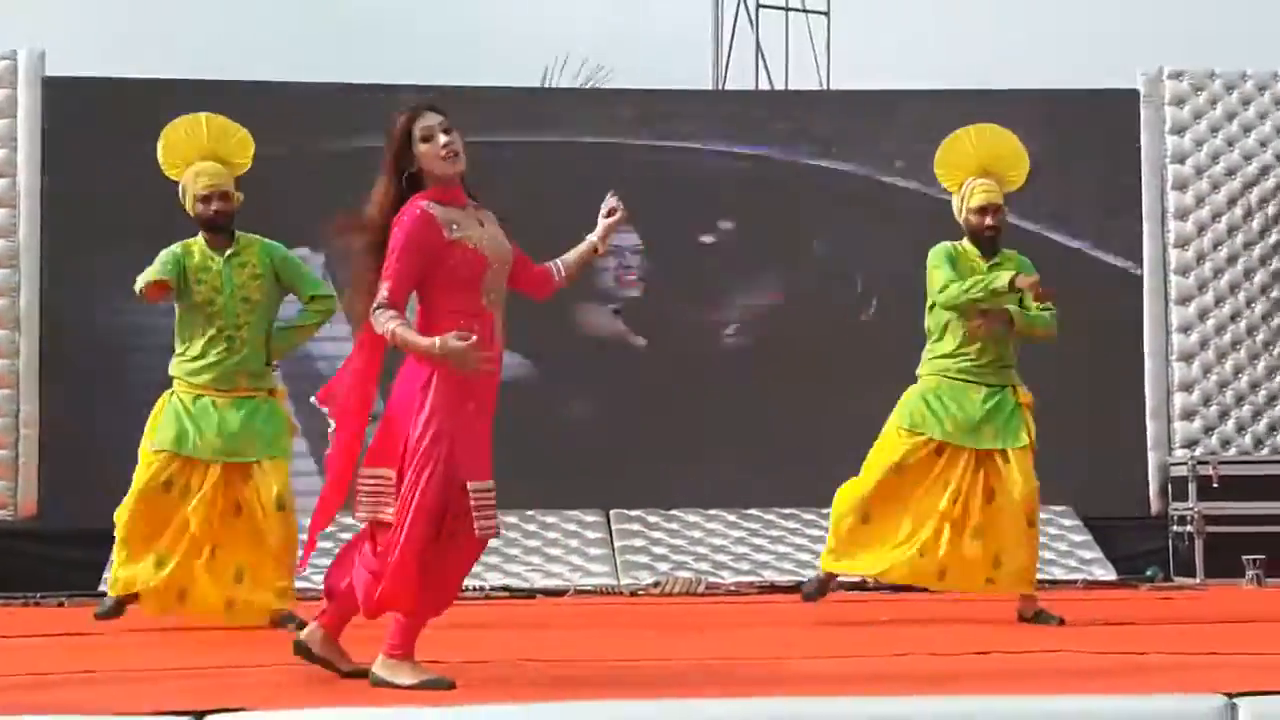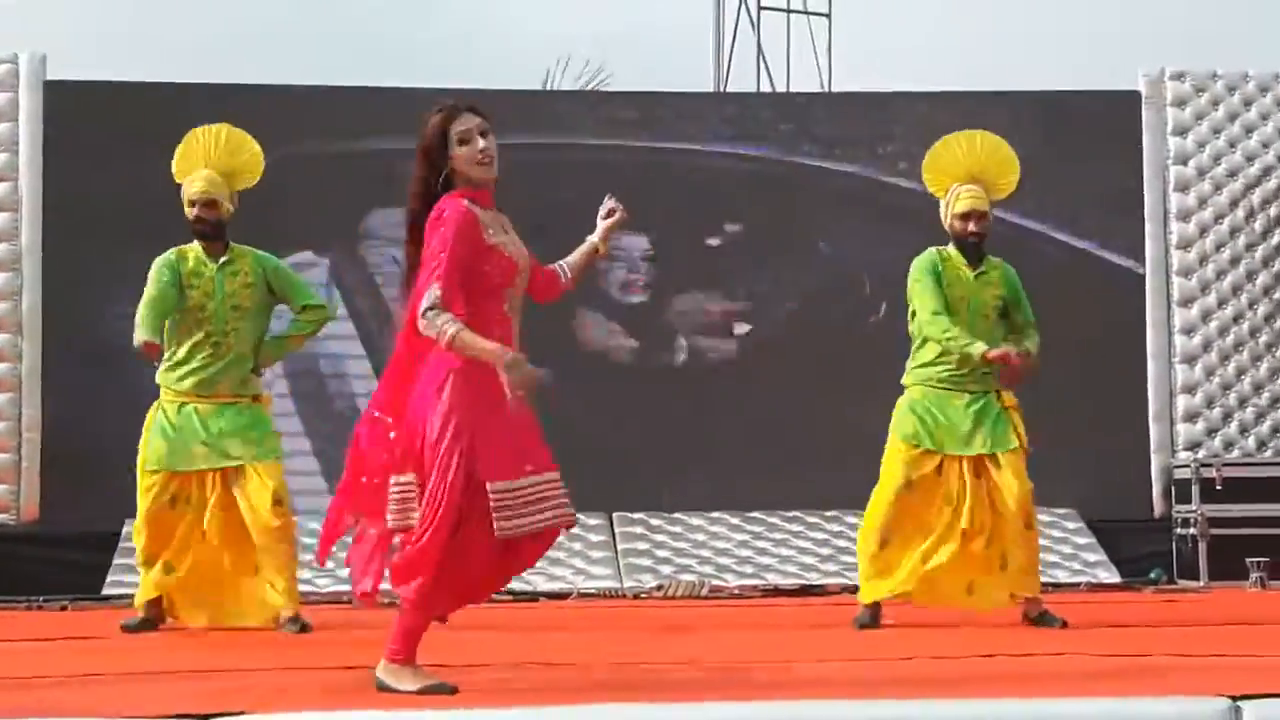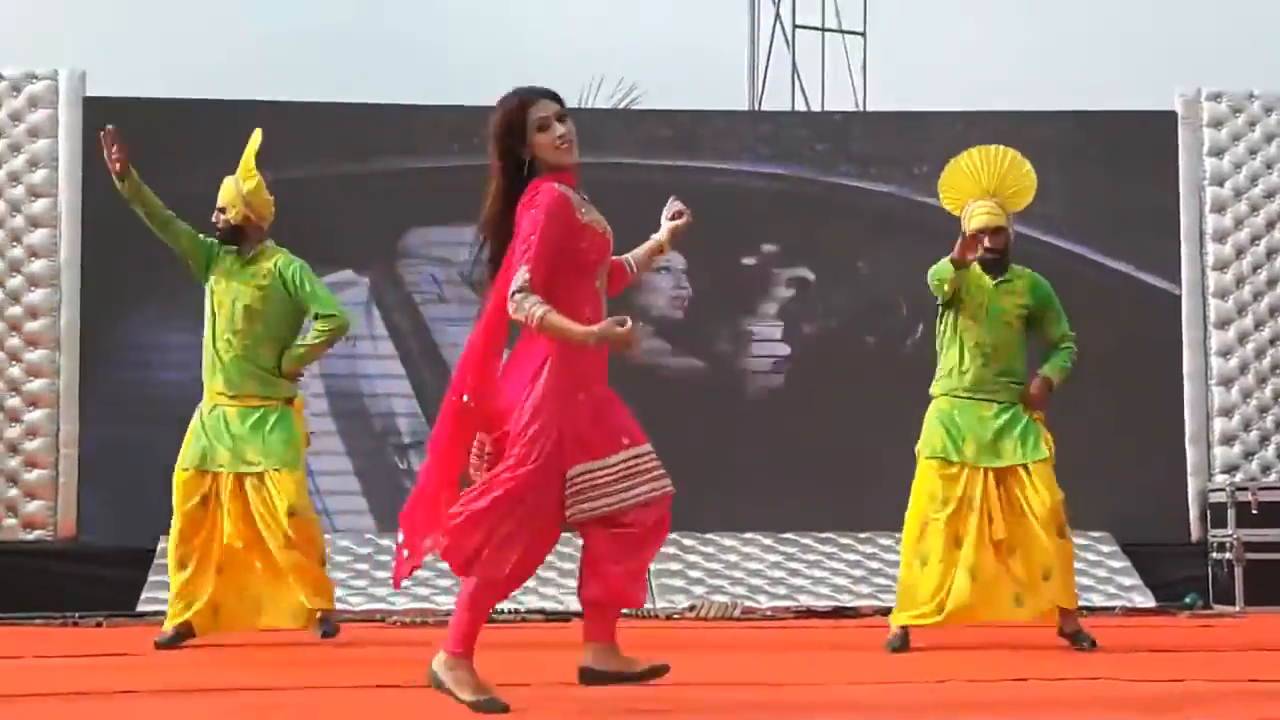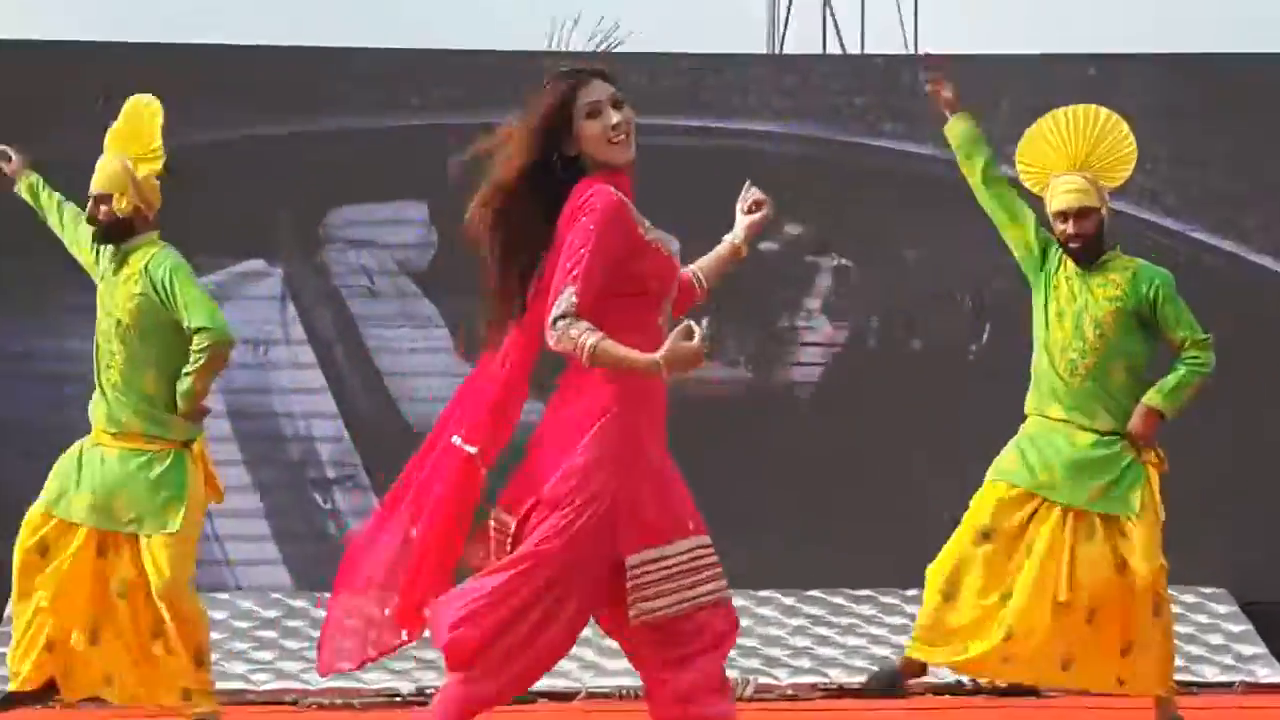
dt=0.2s
person 1, frame 1
left shoulder: (482, 219)
right shoulder: (419, 216)
left elbow: (537, 283)
right elbow: (381, 312)
left wrist: (598, 238)
right wrist: (432, 348)
left hip: (471, 389)
right hip: (439, 387)
left knee: (434, 524)
right knee: (435, 518)
left ankle: (324, 634)
right ankle: (394, 655)
person 1, frame 2
left shoulder: (494, 218)
right shoulder: (454, 214)
left elbow: (544, 286)
right elbow: (429, 314)
left wrist: (600, 238)
right wrist: (498, 358)
left hip: (490, 390)
right hip: (459, 388)
left knee: (528, 523)
right knee: (456, 524)
left ankle: (420, 592)
right ankle: (397, 659)
person 1, frame 3
left shoulder: (569, 200)
right shoulder: (545, 198)
left elbow: (606, 277)
right elbow: (519, 299)
left wrist: (664, 236)
right wrist: (589, 335)
left hip: (578, 379)
right hip: (549, 375)
left knee: (632, 505)
right knee: (515, 518)
left ankle: (602, 649)
right ankle: (455, 657)
person 1, frame 4
left shoulder: (615, 206)
right shoulder: (600, 204)
left elbow: (668, 298)
right elbow: (562, 327)
left wrist: (740, 238)
right wrist: (653, 365)
left hip: (628, 428)
right hip: (604, 429)
left knee: (675, 599)
right knee: (542, 597)
person 2, frame 1
left shoulder: (268, 254)
right shoulder: (178, 257)
left elbow: (323, 299)
right elbow: (154, 280)
left wrist: (280, 343)
right wrist: (152, 287)
left hip: (253, 408)
right hip: (189, 406)
left knee: (271, 508)
right knee: (150, 498)
left ankle: (275, 604)
right ankle: (129, 585)
person 2, frame 2
left shoulder: (262, 265)
right shoulder: (173, 262)
left elbow: (317, 309)
right elbow: (154, 300)
left wrist: (268, 351)
right wrist: (146, 336)
left hip: (240, 413)
right hip: (177, 414)
left knee: (268, 508)
right knee: (161, 515)
left ankle: (283, 604)
right ankle: (159, 601)
person 2, frame 3
left shoulder: (287, 268)
right shoulder: (213, 256)
left elbow: (335, 320)
right elbow: (163, 221)
left wrist: (291, 364)
right wrist: (124, 175)
left hip: (266, 417)
right hip: (216, 414)
left knee: (289, 513)
right knee: (197, 518)
left ankle: (319, 607)
right ankle: (188, 617)
person 2, frame 4
left shoulder: (164, 266)
right shoulder: (102, 254)
left elbow: (214, 334)
left wrist: (189, 399)
left hip: (159, 460)
right hip: (104, 449)
left knee: (169, 585)
person 3, frame 1
left shoulder: (1017, 264)
right shoulder: (944, 256)
left elbow: (1047, 324)
right elbow: (948, 297)
left wrist: (1009, 318)
right wrist: (1011, 283)
left hip: (998, 401)
right hip: (939, 393)
left knee: (1019, 497)
right knee: (880, 480)
left ankle: (1025, 601)
right ankle: (830, 567)
person 3, frame 2
left shoulder: (1005, 276)
right shoulder: (928, 265)
left elbow: (1026, 335)
right elbow: (931, 324)
left wrist: (1023, 355)
right wrist: (985, 351)
left hip: (985, 406)
right hip: (928, 403)
left knee: (1014, 500)
right knee: (895, 498)
left ankle: (1029, 602)
right ankle: (873, 597)
person 3, frame 3
left shoulder: (1034, 286)
right shoulder: (951, 272)
left elbow: (1065, 343)
right elbow: (940, 285)
left wrist: (1048, 377)
right wrist: (958, 260)
left hip: (1014, 420)
right hip: (955, 418)
left knee: (1046, 512)
right knee: (932, 517)
left ankle: (1066, 618)
right ankle: (907, 621)
person 3, frame 4
left shoulder: (1147, 281)
right shoulder: (1044, 260)
left elbow: (1200, 354)
right elbow: (993, 189)
left wrist: (1158, 404)
left hip: (1118, 459)
right hip: (1044, 444)
left knee: (1142, 578)
right knee: (977, 541)
right ankle: (916, 658)
